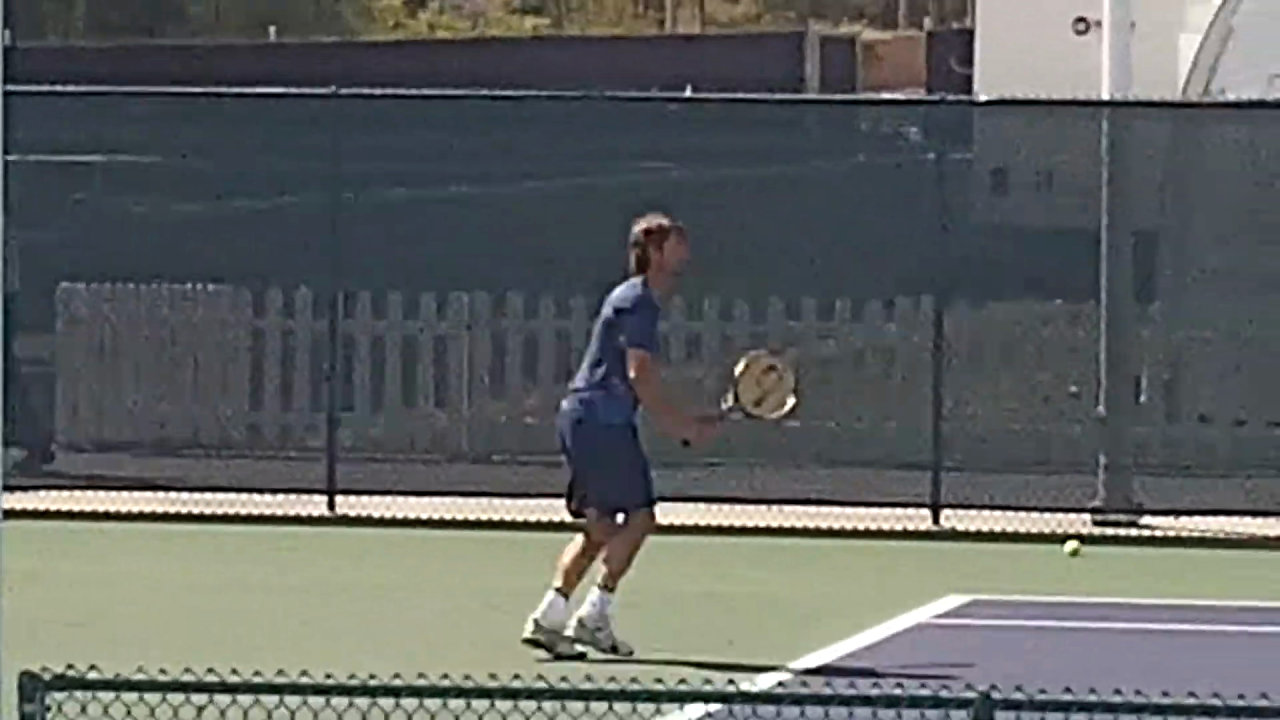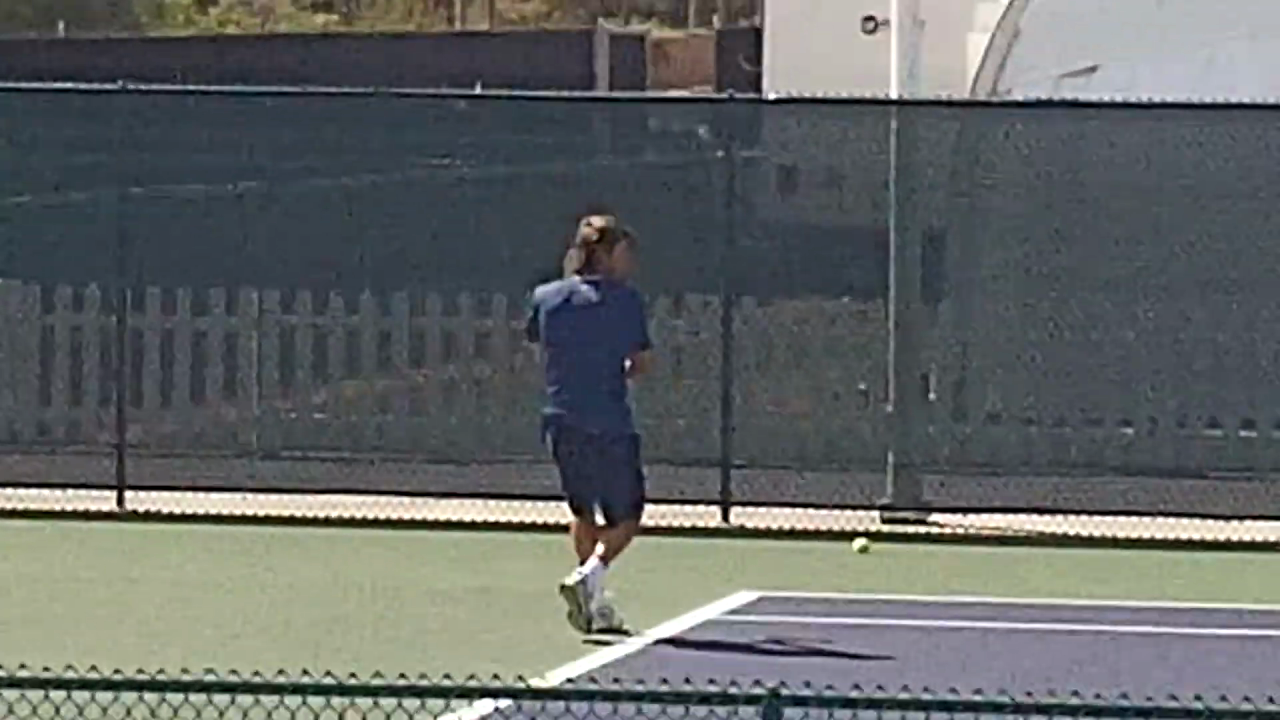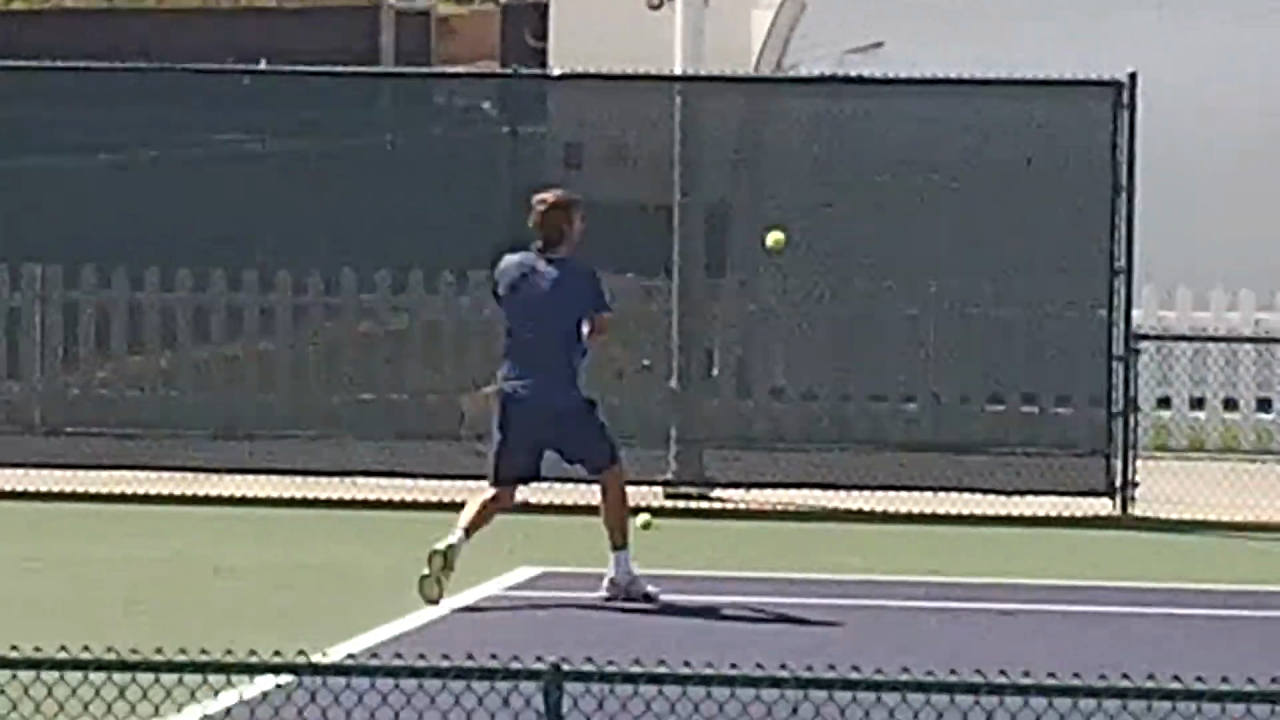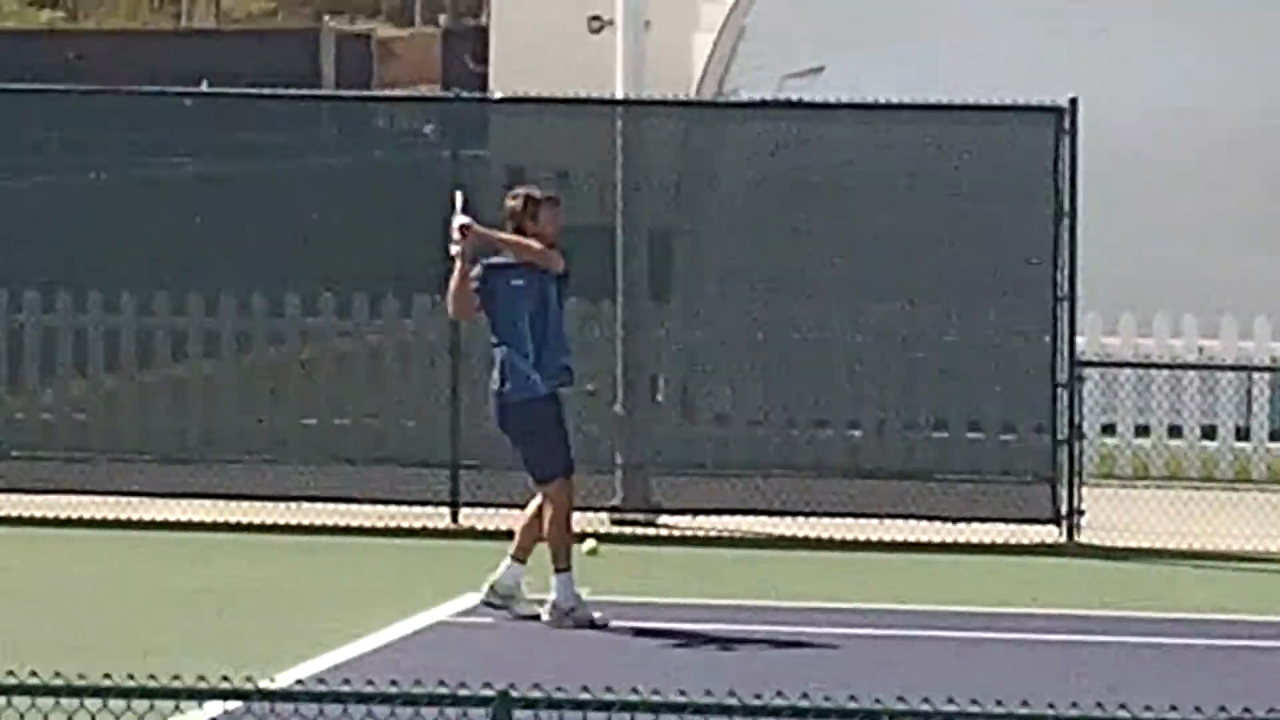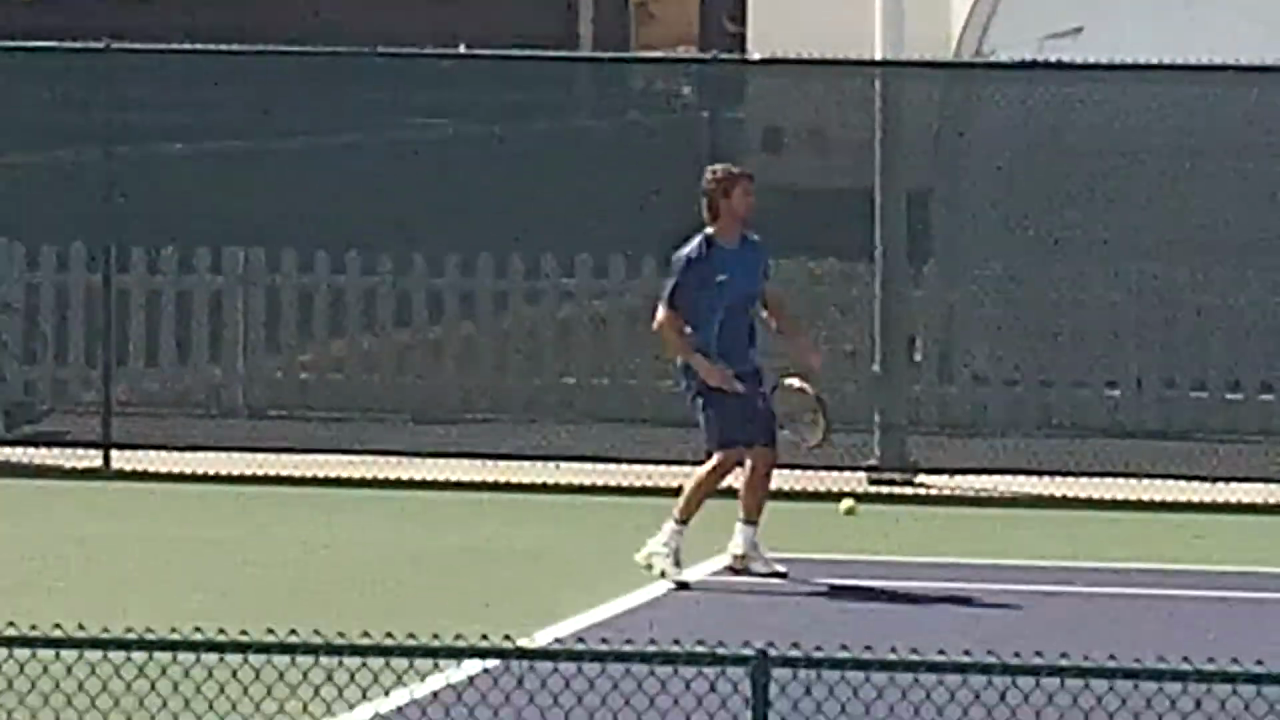
dt=0.5s
person 1, frame 1
left shoulder: (632, 296)
right shoulder: (639, 300)
left elbow: (638, 380)
right elbow: (640, 377)
left wrist: (685, 418)
right wrist: (681, 427)
left hip: (579, 420)
right hip: (603, 423)
left knee: (600, 528)
right knee: (638, 520)
left ankle: (550, 618)
right ankle: (593, 614)
person 1, frame 2
left shoulder: (545, 297)
right shoulder: (628, 301)
right elbow: (639, 365)
left hip: (562, 424)
right hip: (610, 430)
left knee: (584, 516)
right knee: (626, 521)
left ankle: (597, 605)
right ankle: (585, 581)
person 1, frame 3
left shoulder: (510, 266)
right shoulder: (579, 281)
right elbow: (599, 329)
left hip: (514, 395)
right hip: (558, 402)
left knee: (501, 492)
right knee: (611, 476)
left ankle: (450, 547)
right ankle: (622, 576)
person 1, frame 4
left shoulder: (549, 266)
right shoulder: (493, 271)
left elbow: (544, 255)
right elbow: (461, 310)
left wrist: (484, 233)
right wrist: (464, 257)
left hip: (542, 393)
right hip: (522, 394)
left knee: (552, 493)
right knee: (558, 491)
left ankle: (506, 581)
right ankle: (564, 599)
person 1, frame 5
left shoulder: (753, 248)
right shoulder: (693, 259)
left elbow: (769, 304)
right elbow: (664, 323)
left wrist: (797, 340)
right wrist: (704, 367)
left hip: (743, 368)
right hip: (710, 373)
left knee: (764, 455)
right knee: (728, 456)
left ankle: (745, 547)
right ankle: (664, 544)
